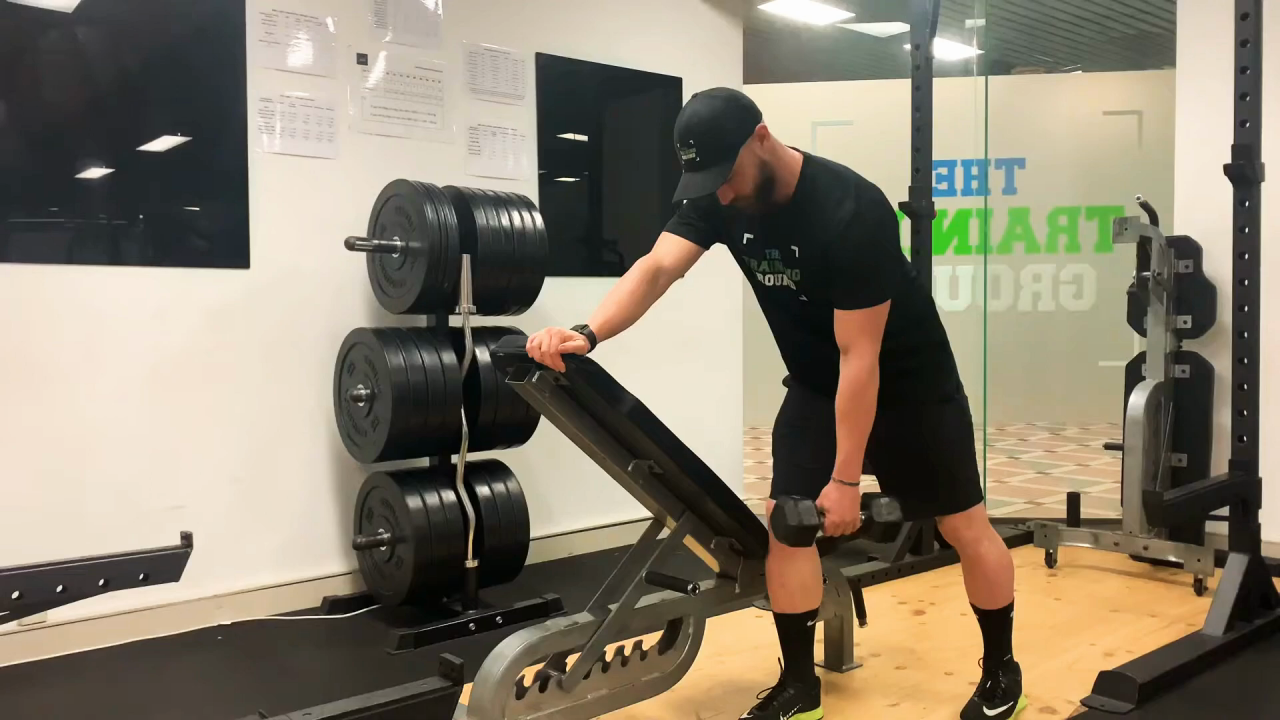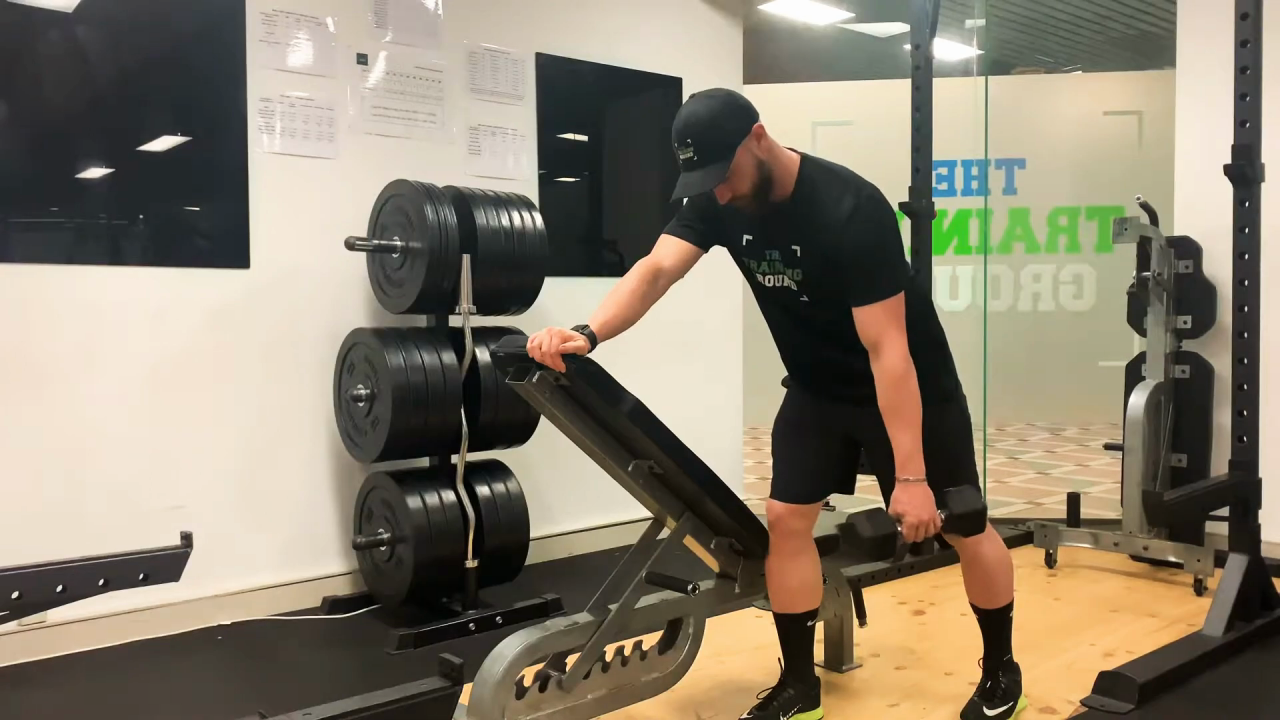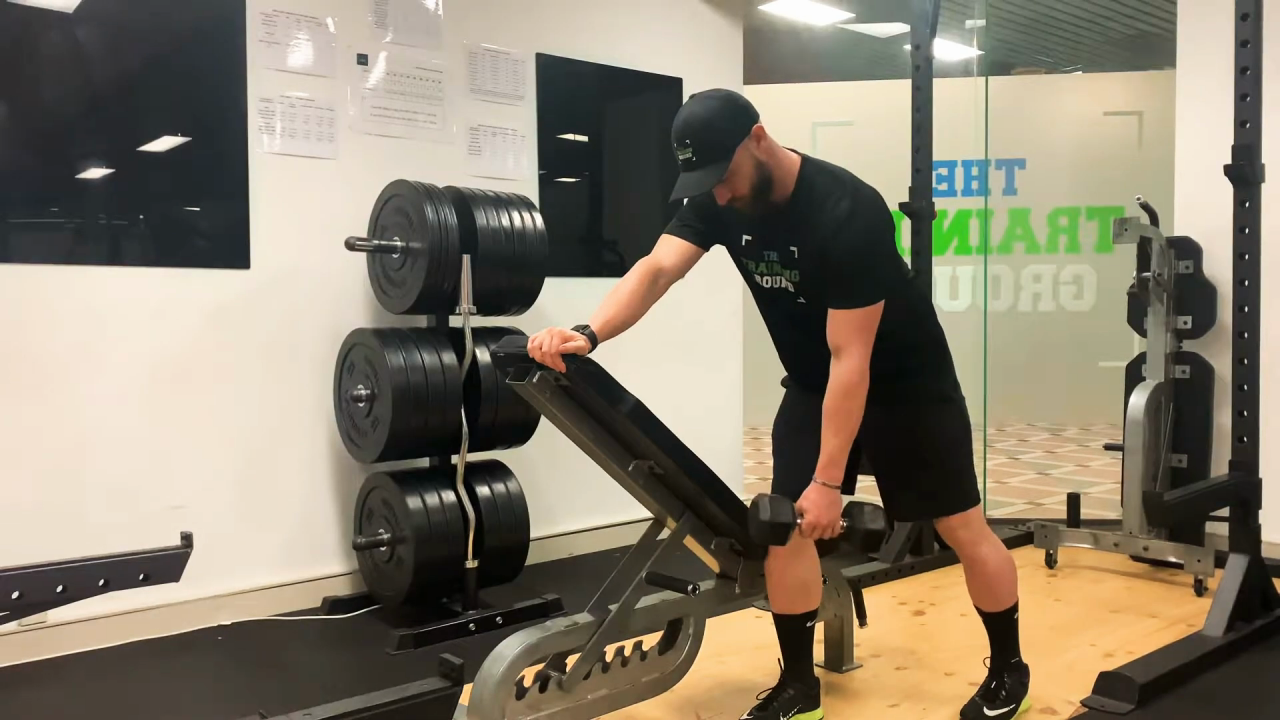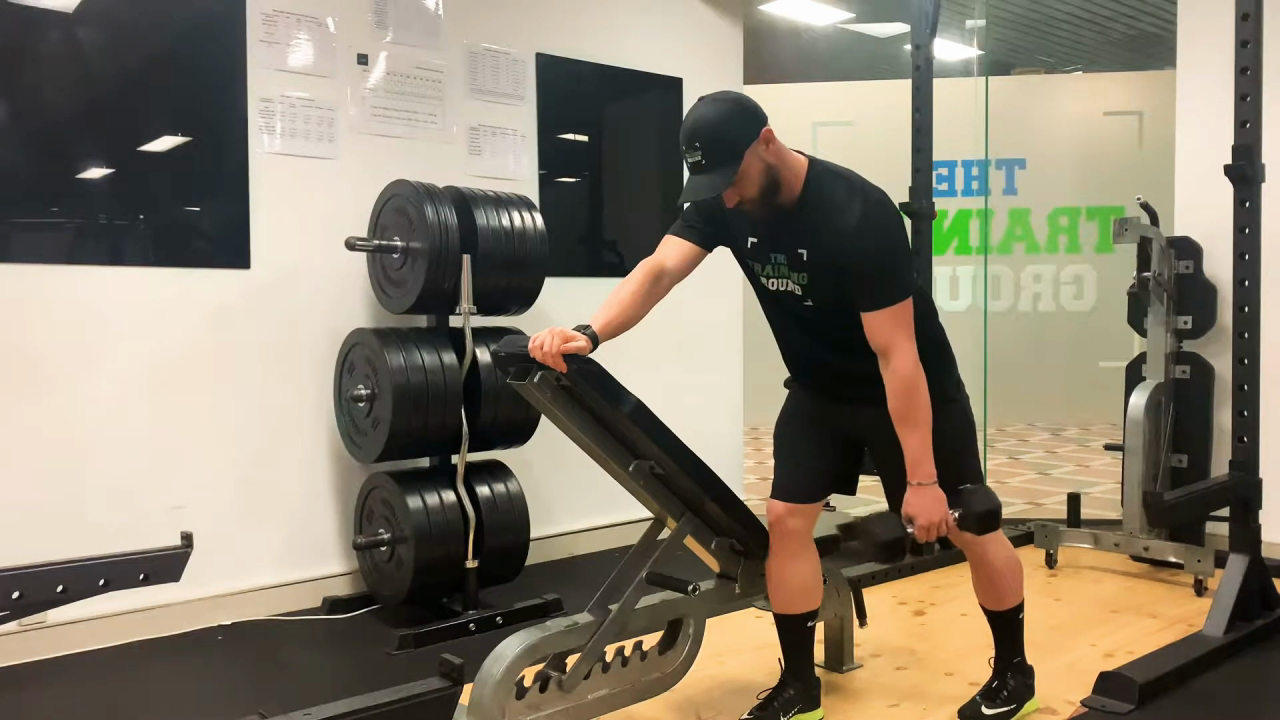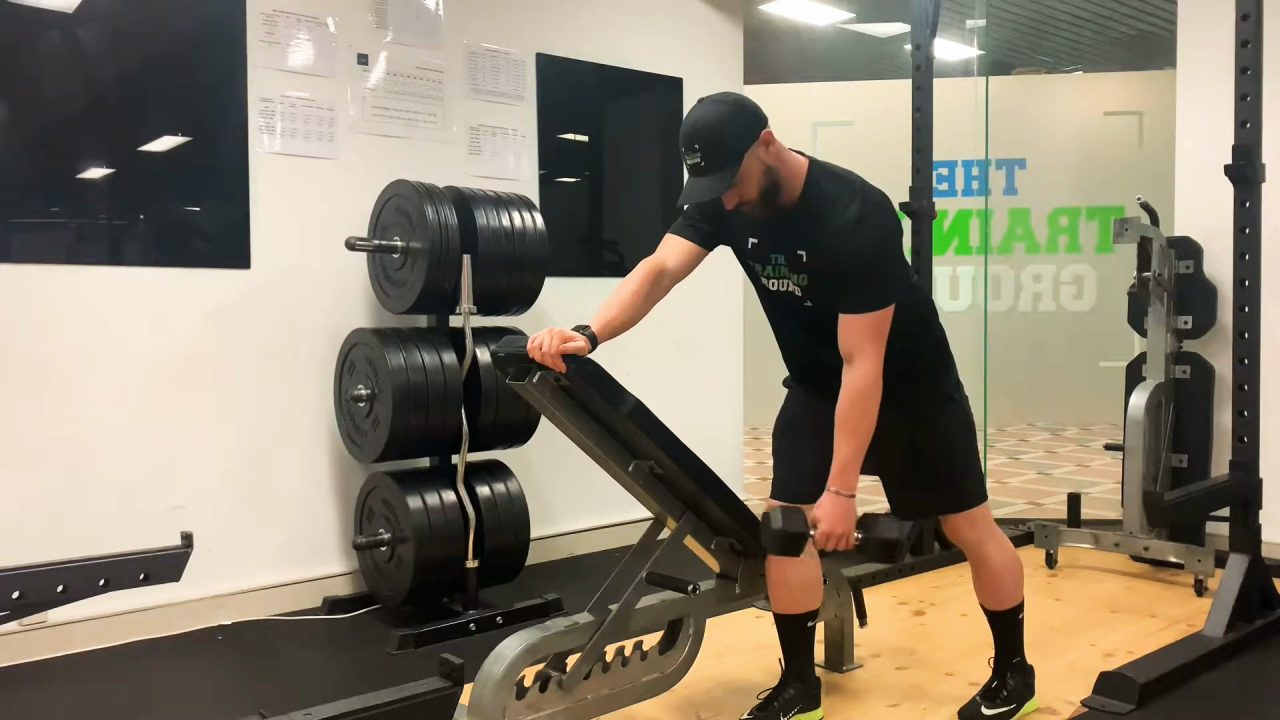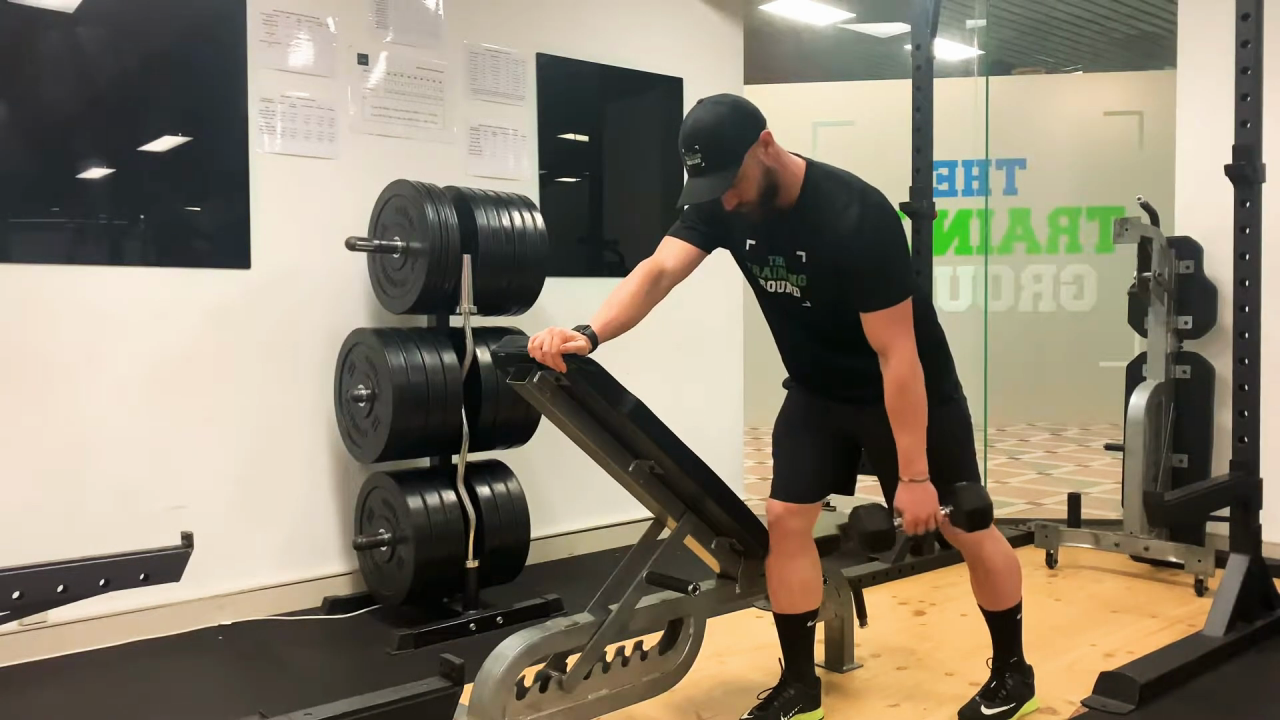
dt=0.7s
person 1, frame 1
left shoulder: (851, 212)
right shoulder: (718, 199)
left elbow: (860, 358)
right elbow: (658, 266)
left wrist: (846, 479)
right wrist: (587, 332)
left hip: (908, 381)
right hip: (816, 383)
left knee: (964, 526)
left ankle: (1001, 669)
person 1, frame 2
left shoulder: (850, 210)
right shoulder: (716, 202)
left elbow: (887, 350)
right elbow: (657, 269)
left wrist: (911, 476)
right wrist: (587, 332)
left hip: (908, 382)
right hip: (816, 385)
left knee: (960, 524)
right knee: (785, 519)
left ankle: (1000, 669)
person 1, frame 3
left shoulder: (848, 212)
right shoulder: (715, 201)
left elbow: (852, 360)
right elbow: (657, 268)
left wrist: (829, 483)
right wrist: (587, 332)
left hip: (906, 381)
right hip: (812, 384)
left knee: (962, 527)
left ankle: (1008, 669)
person 1, frame 4
left shoulder: (858, 215)
right shoulder: (721, 203)
left elbow: (897, 357)
right elbow: (659, 269)
left wrist: (922, 479)
right wrist: (589, 332)
left hip: (910, 385)
right hip: (818, 387)
left knee: (966, 525)
right knee: (786, 519)
person 1, frame 5
left shoulder: (857, 216)
right shoulder: (722, 203)
left elbow: (864, 365)
right elbow: (660, 269)
left wrist: (840, 490)
right wrist: (588, 333)
left hip: (908, 383)
right hip: (815, 385)
left knee: (969, 526)
person 1, frame 6
left shoulder: (856, 216)
right shoulder: (720, 204)
left elbow: (897, 357)
right elbow: (659, 270)
left wrist: (913, 476)
right wrist: (589, 333)
left hip: (909, 386)
right hip: (817, 387)
left knee: (965, 526)
right knee: (785, 519)
